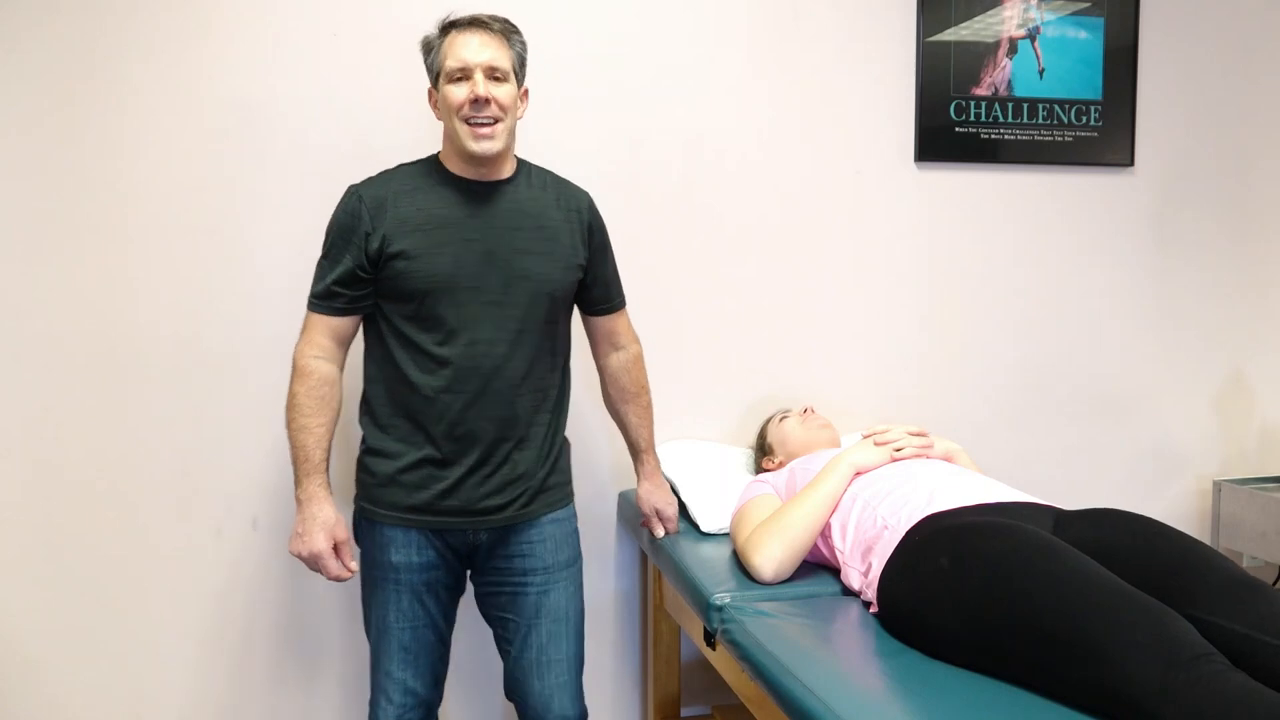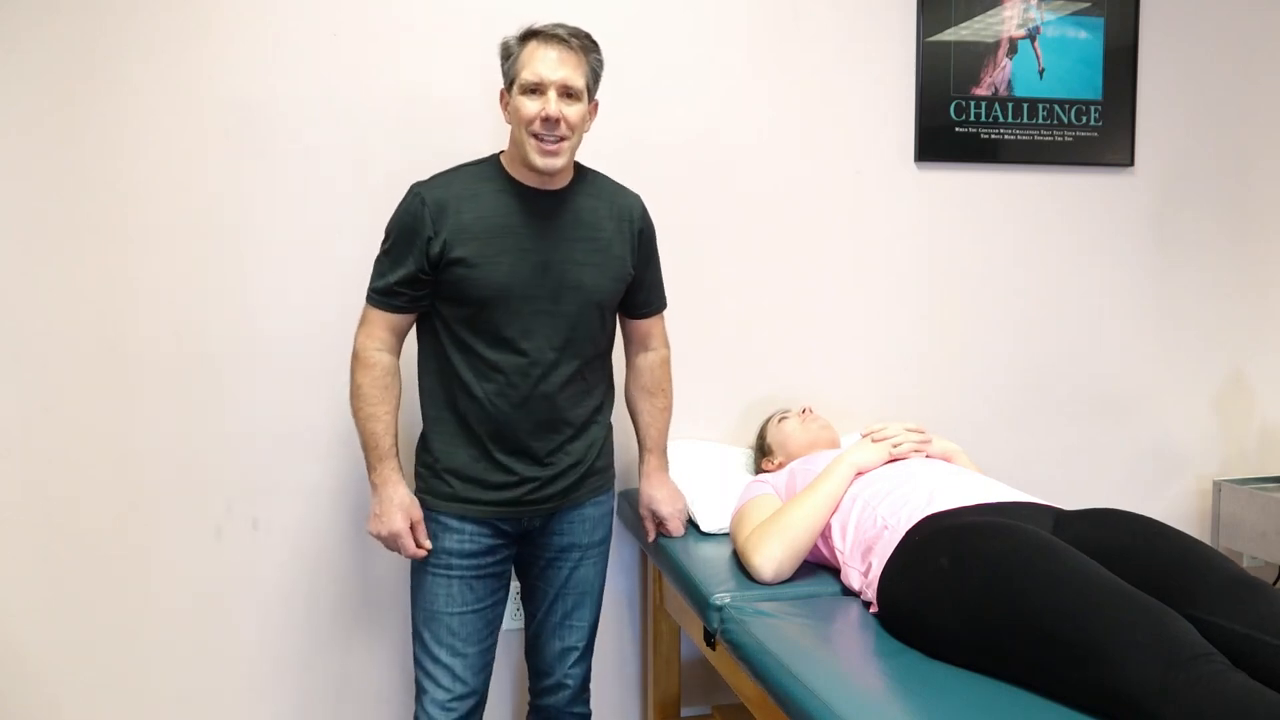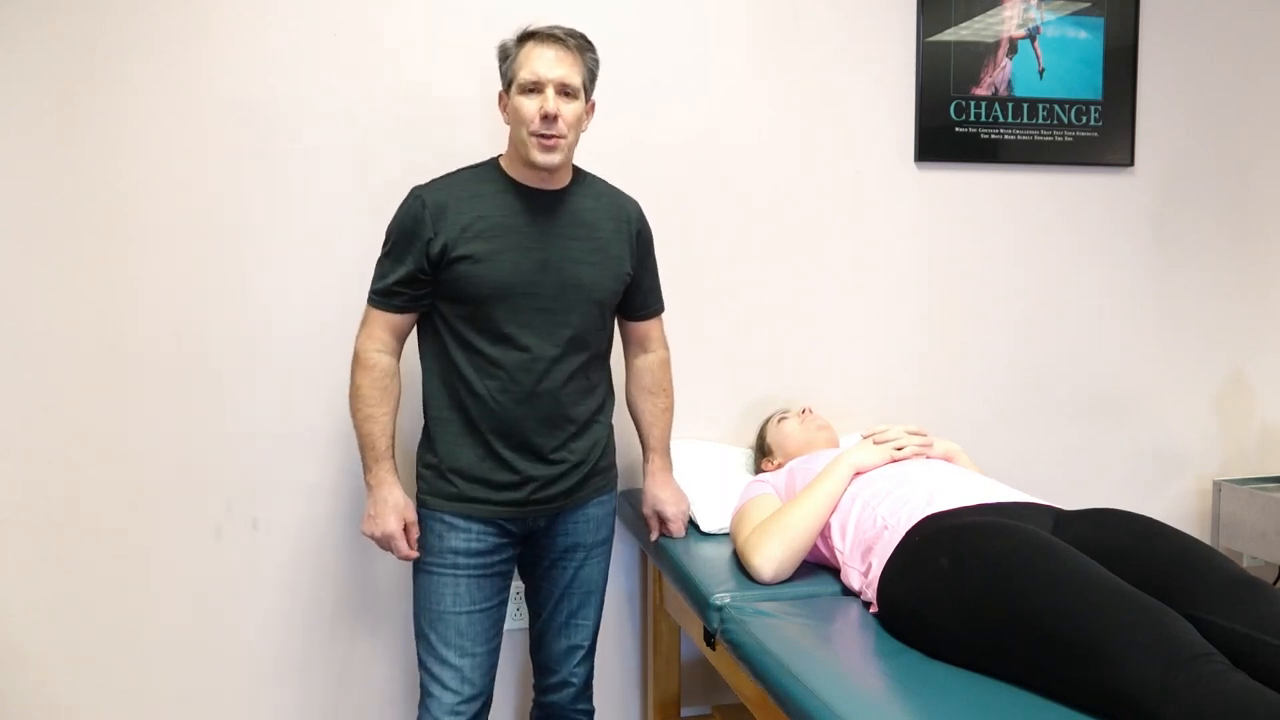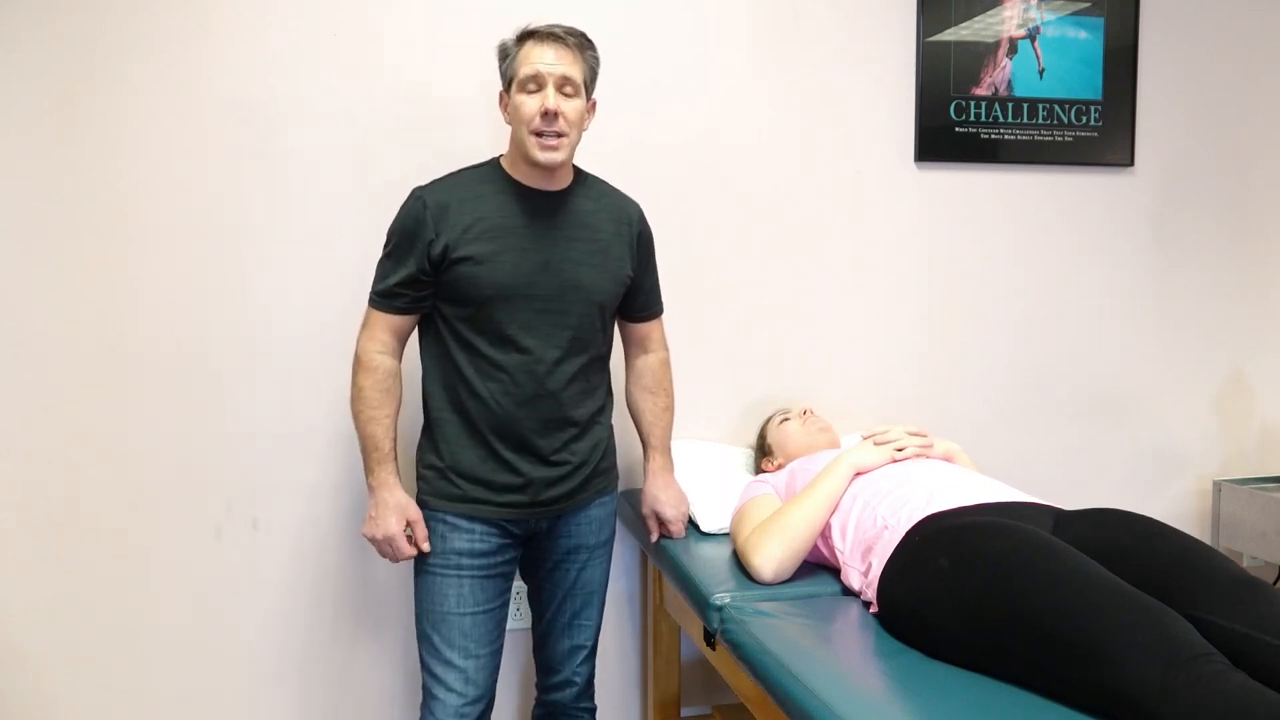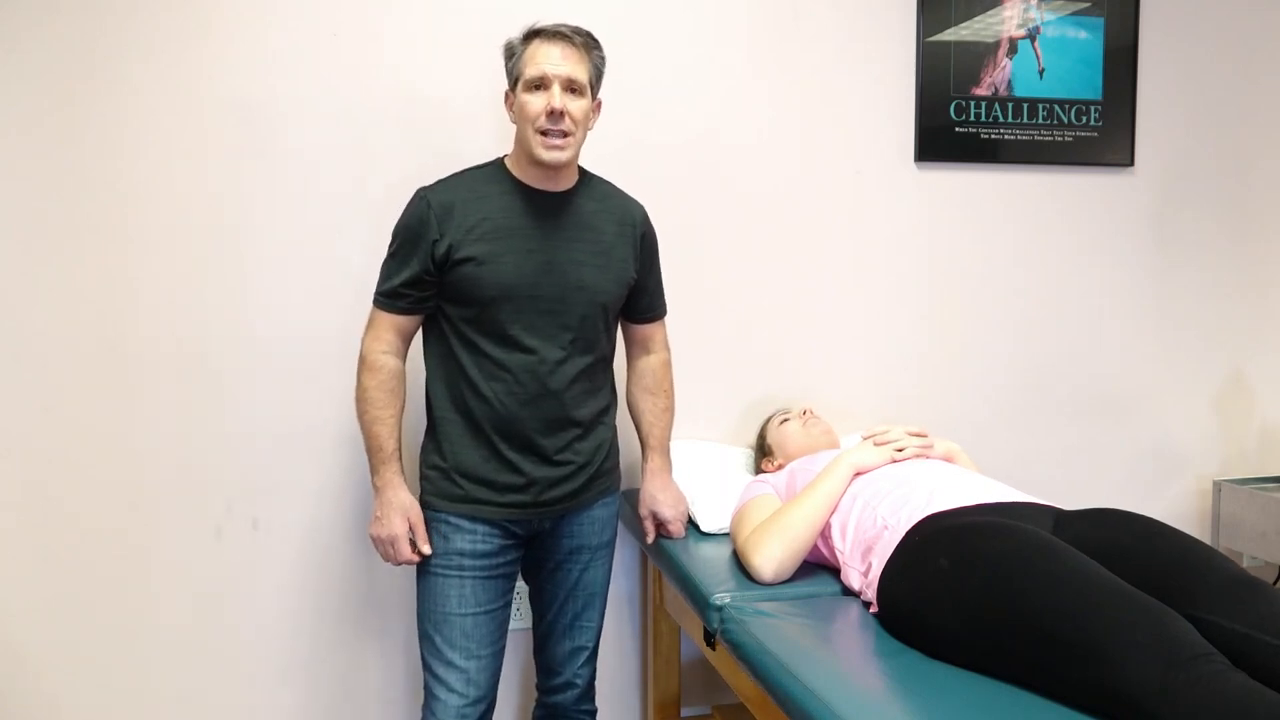
dt=1s
person 1, frame 1
left shoulder: (570, 209)
right shoulder: (374, 207)
left elbow: (615, 347)
right elbow: (321, 354)
left wrist: (646, 468)
right wrist: (312, 495)
left hip: (537, 512)
right hip: (405, 516)
person 1, frame 2
left shoulder: (624, 215)
right shoulder: (435, 206)
left elbow: (647, 348)
right elbow: (377, 348)
left wrist: (654, 470)
right wrist: (387, 481)
left hip: (579, 501)
right hip: (460, 505)
person 1, frame 3
left shoulder: (621, 218)
right shoulder: (435, 209)
left elbow: (645, 350)
right elbow: (378, 349)
left wrist: (657, 470)
right wrist: (381, 481)
left hip: (582, 502)
right hip: (462, 508)
person 1, frame 4
left shoulder: (622, 219)
right shoulder: (437, 210)
left elbow: (646, 350)
right elbow: (379, 350)
left wrist: (658, 470)
right wrist: (383, 485)
left hip: (584, 503)
right hip: (464, 508)
person 1, frame 5
left shoulder: (626, 220)
right shoulder: (442, 210)
left elbow: (648, 351)
right elbow: (384, 350)
left wrist: (657, 471)
right wrist: (388, 484)
left hip: (586, 504)
right hip: (467, 509)
person 2, frame 1
left shoulder: (885, 453)
right shoulder: (771, 484)
right elbow: (767, 561)
left wrist: (950, 451)
right wrist: (846, 462)
right knee: (1172, 664)
person 2, frame 2
left shoulder: (894, 450)
right shoulder: (772, 484)
right elbow: (768, 560)
left wrist: (946, 451)
right wrist: (849, 461)
right knee: (1175, 666)
person 2, frame 3
left shoulder: (895, 452)
right shoulder: (772, 483)
right elbow: (767, 561)
left wrist: (948, 452)
right wrist: (848, 462)
right knee: (1176, 666)
person 2, frame 4
left shoulder: (889, 452)
right shoulder: (772, 484)
right elbow: (767, 561)
left wrist: (950, 451)
right wrist: (848, 463)
right knee: (1171, 664)
person 2, frame 5
left shoulder: (888, 453)
right shoulder: (772, 485)
right elbow: (767, 561)
left wrist: (950, 451)
right wrist: (848, 463)
right knee: (1172, 664)
